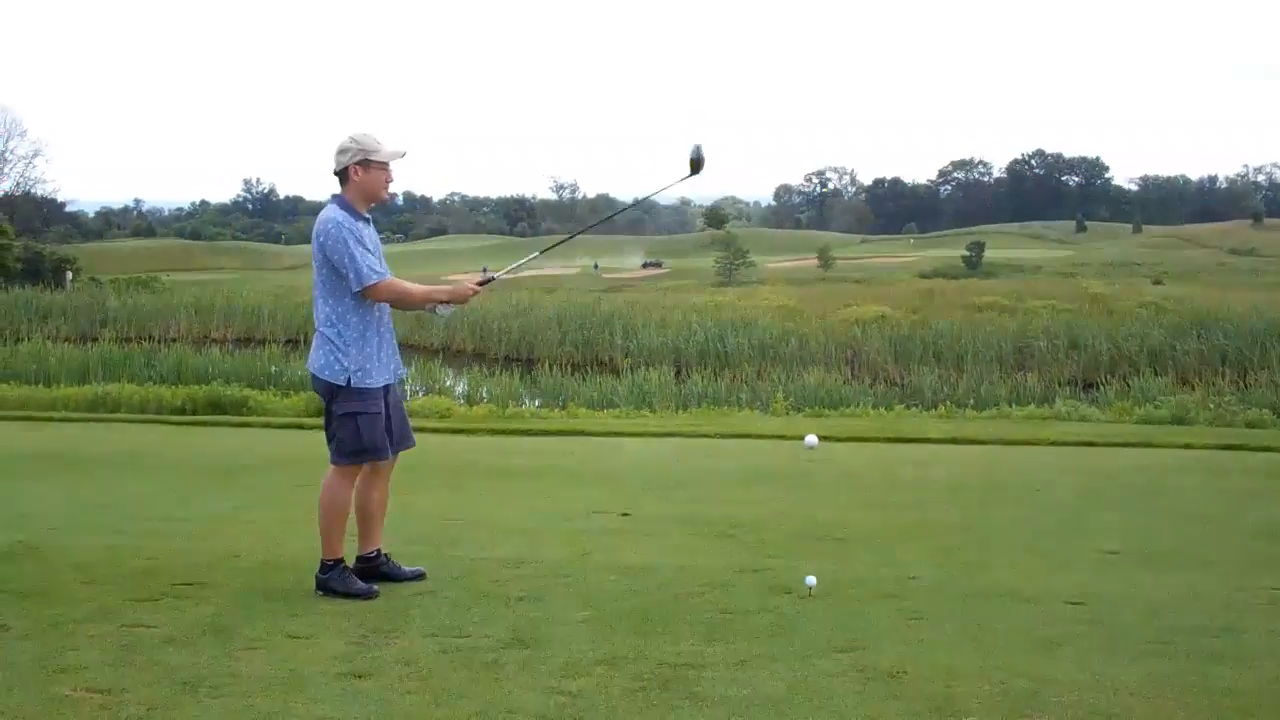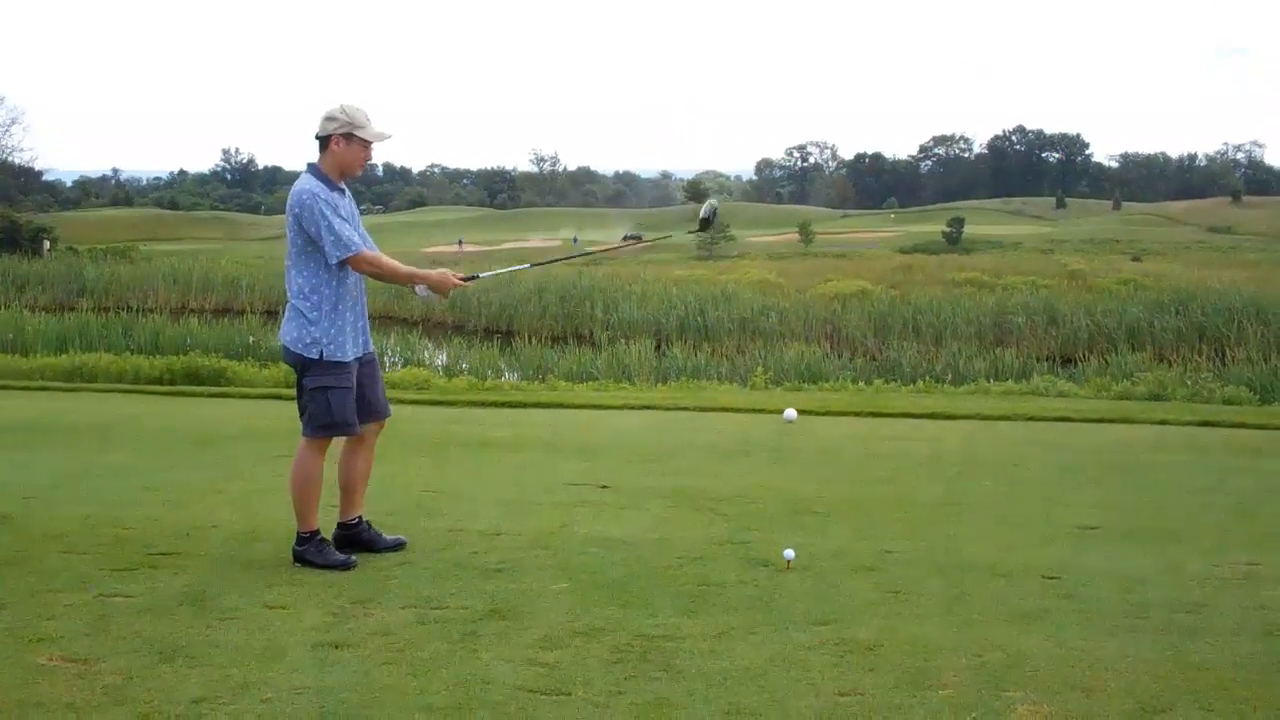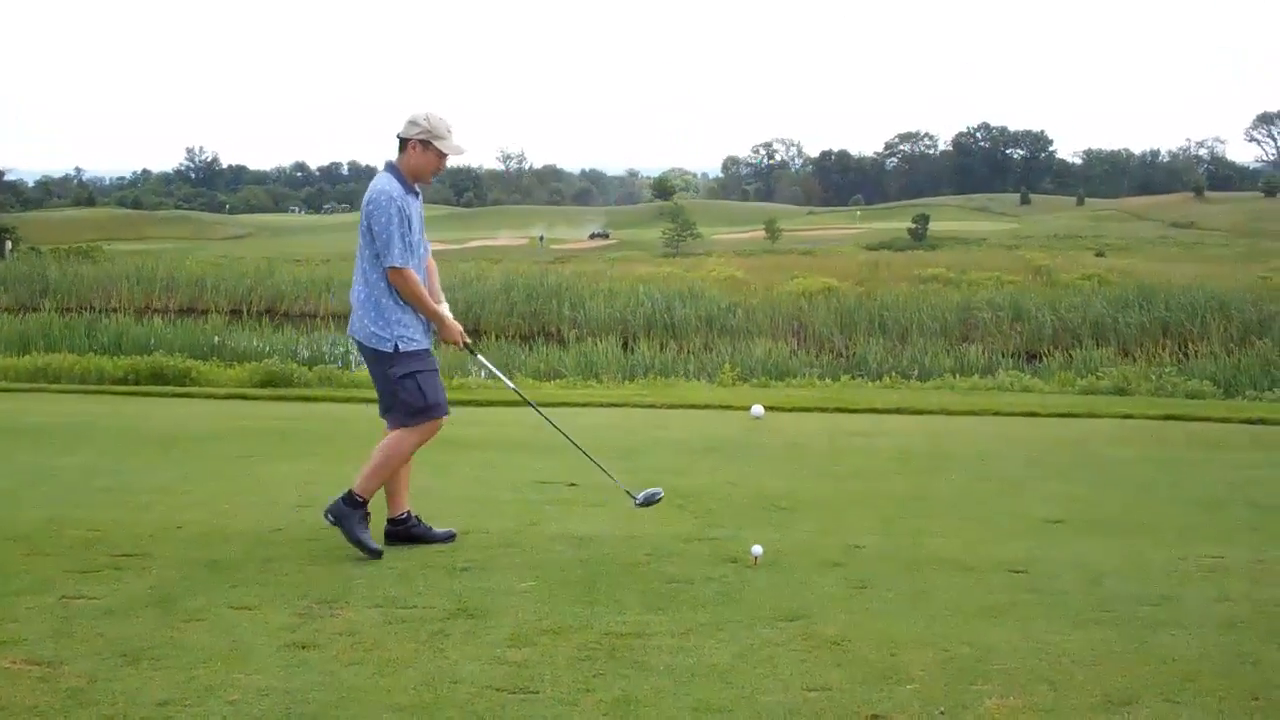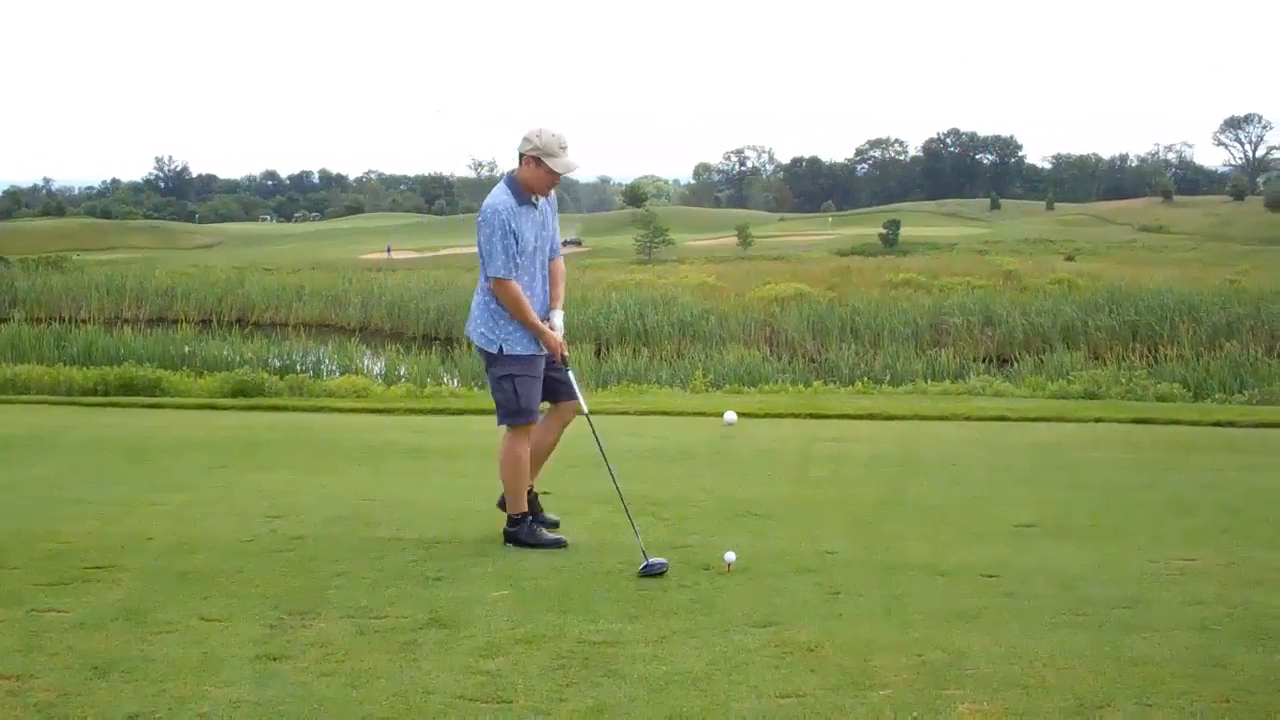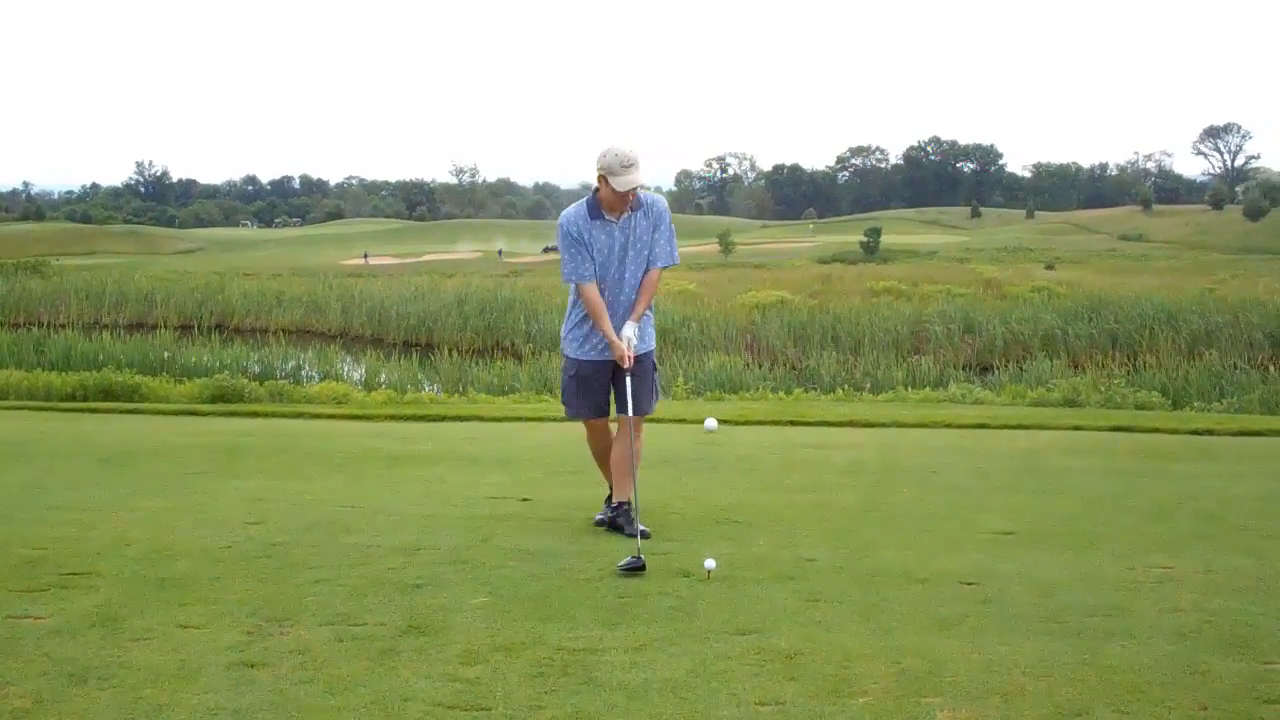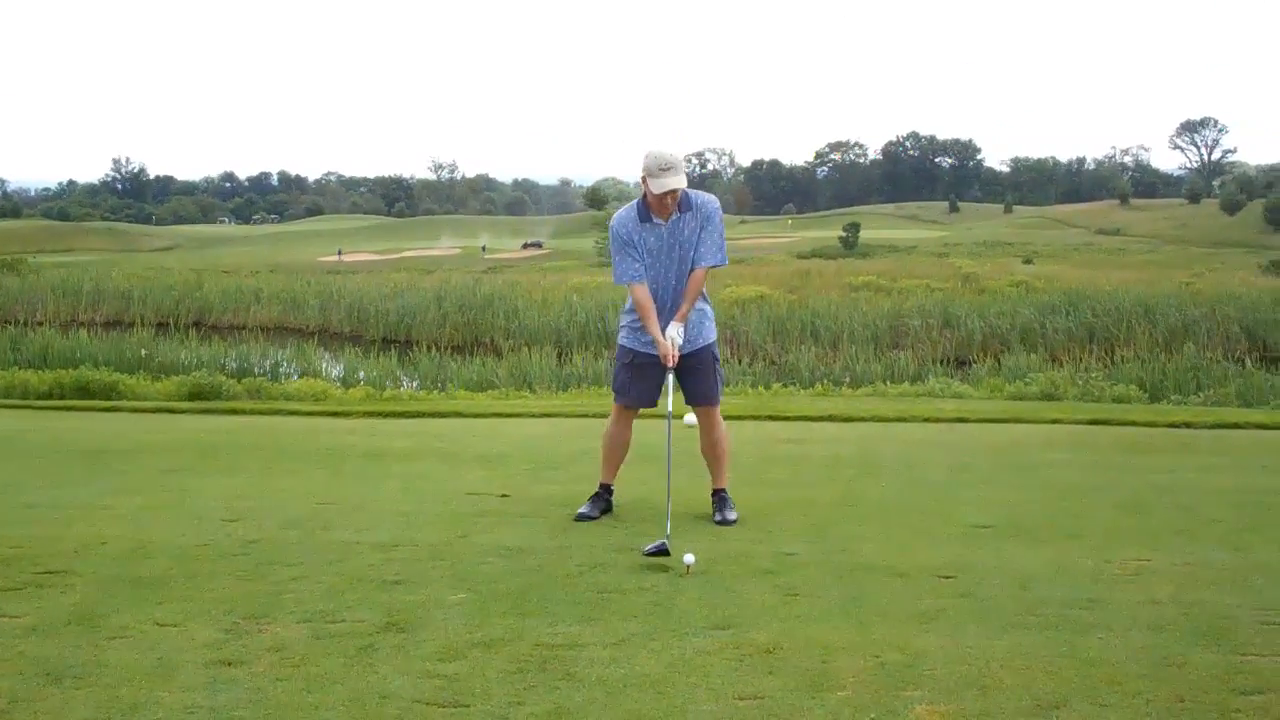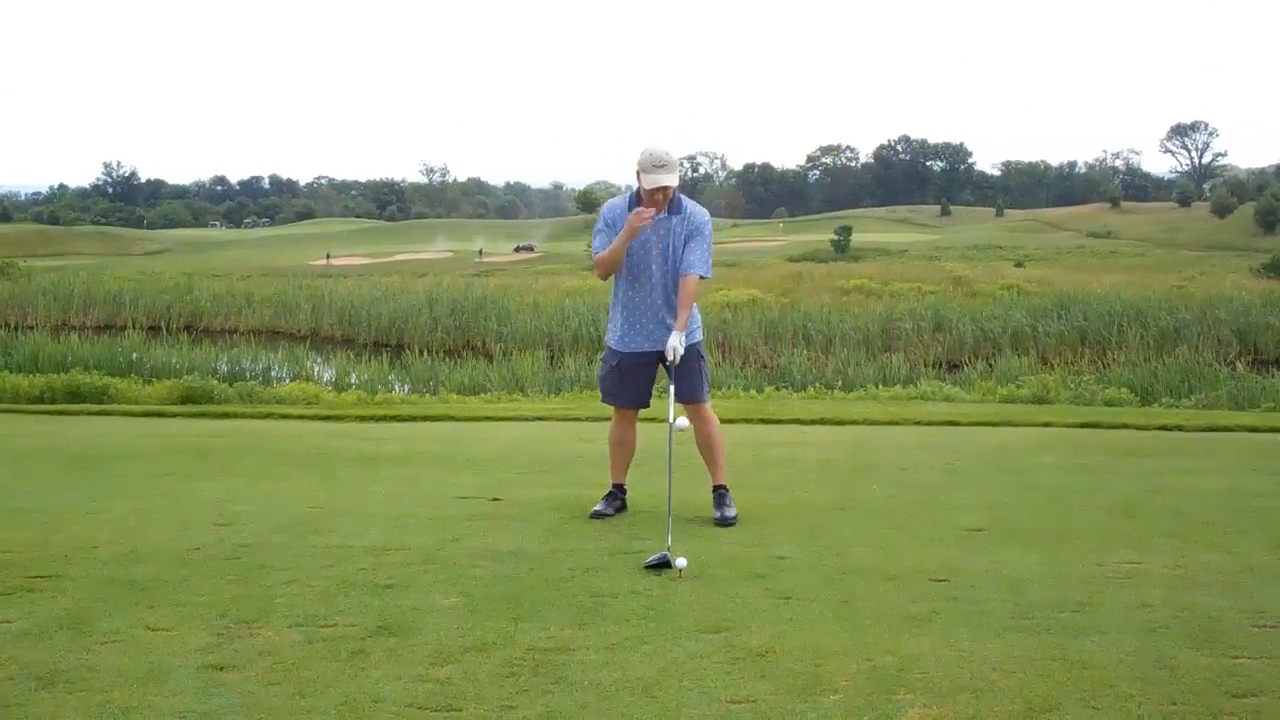
dt=0.7s
person 1, frame 1
left shoulder: (361, 223)
right shoulder: (335, 224)
left elbow: (386, 290)
right elbow: (379, 289)
left wrist: (435, 297)
right wrist: (444, 293)
left hip: (377, 366)
right hip: (349, 369)
left knee: (382, 461)
right knee: (348, 466)
left ankle: (371, 558)
right ankle: (330, 568)
person 1, frame 2
left shoulder: (341, 193)
right shoulder: (311, 194)
left elbow: (370, 255)
right elbow: (359, 261)
left wrist: (418, 278)
right wrist: (425, 277)
left hip: (354, 338)
right hip: (321, 340)
left knee: (369, 428)
right knee: (318, 438)
left ankle: (352, 526)
right ankle: (307, 539)
person 1, frame 3
left shoulder: (409, 192)
right shoulder: (386, 195)
left elbow: (423, 259)
right elbow: (398, 272)
left wrist: (443, 308)
right wrist: (440, 319)
left hip: (404, 330)
right hip: (392, 333)
left knee: (407, 423)
right knee: (422, 421)
left ankle: (400, 520)
right ankle: (352, 503)
person 1, frame 4
left shoulder: (546, 198)
right shoulder: (498, 207)
left elbow: (554, 257)
right elbow: (502, 283)
left wrist: (556, 315)
right wrist: (542, 332)
left hip: (536, 331)
right hip: (507, 336)
left knee: (565, 407)
right knee: (521, 425)
left ankle: (520, 492)
right ankle: (517, 522)
person 1, frame 5
left shoulder: (656, 208)
right shoulder: (572, 221)
left elbow: (655, 270)
right elbow: (586, 287)
left wrist: (632, 324)
right wrist: (612, 340)
left hip: (637, 335)
right hip: (587, 339)
left knee: (632, 422)
right knee: (594, 422)
left ankle: (623, 508)
right ankle: (615, 493)
person 1, frame 6
left shoulder: (708, 208)
right shoulder: (623, 224)
left elbow: (702, 270)
right elbow: (638, 286)
left wrist: (678, 324)
right wrist: (659, 339)
left hip: (695, 331)
right hip: (640, 335)
left knee: (708, 412)
right knee: (622, 411)
left ankle: (721, 495)
right ankle: (603, 494)
person 1, frame 7
left shoulder: (696, 217)
right shoulder: (613, 212)
left elbow: (690, 276)
right elbow: (601, 269)
left wrist: (679, 329)
right wrist: (628, 232)
left hip: (681, 331)
right hip: (628, 334)
left knee: (699, 408)
right knee: (623, 413)
left ankle: (721, 492)
right ankle: (617, 492)
